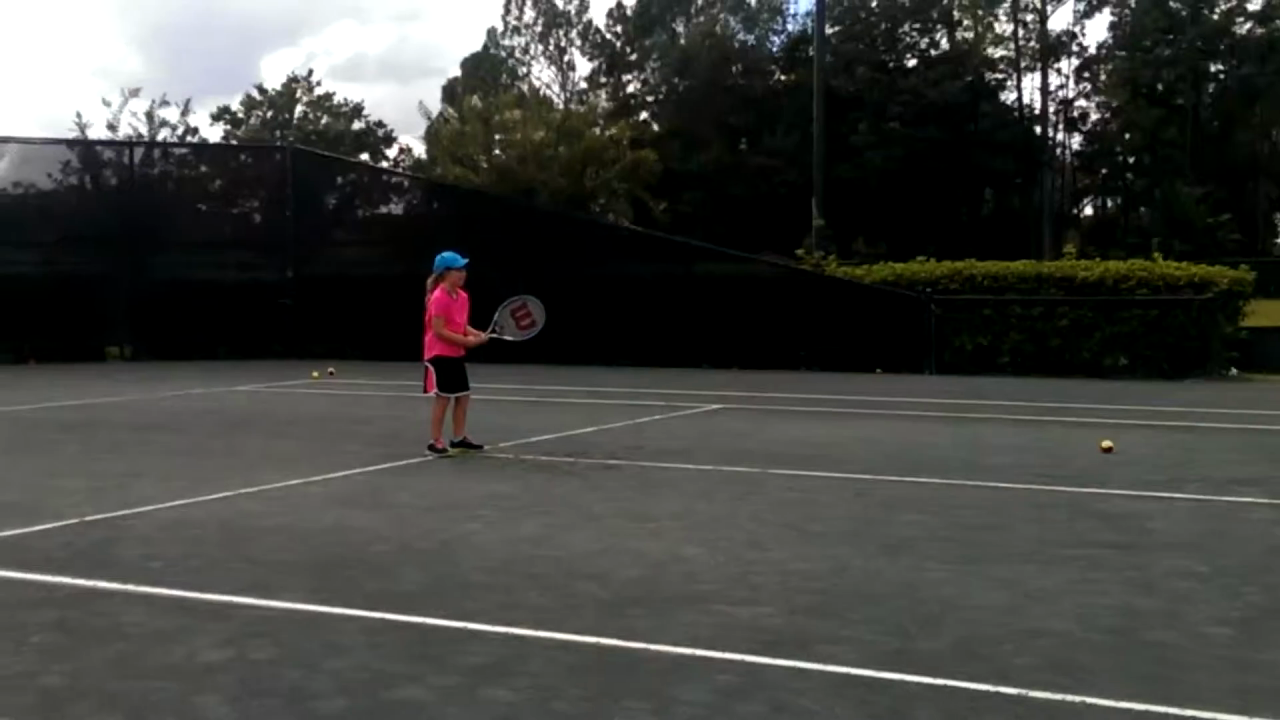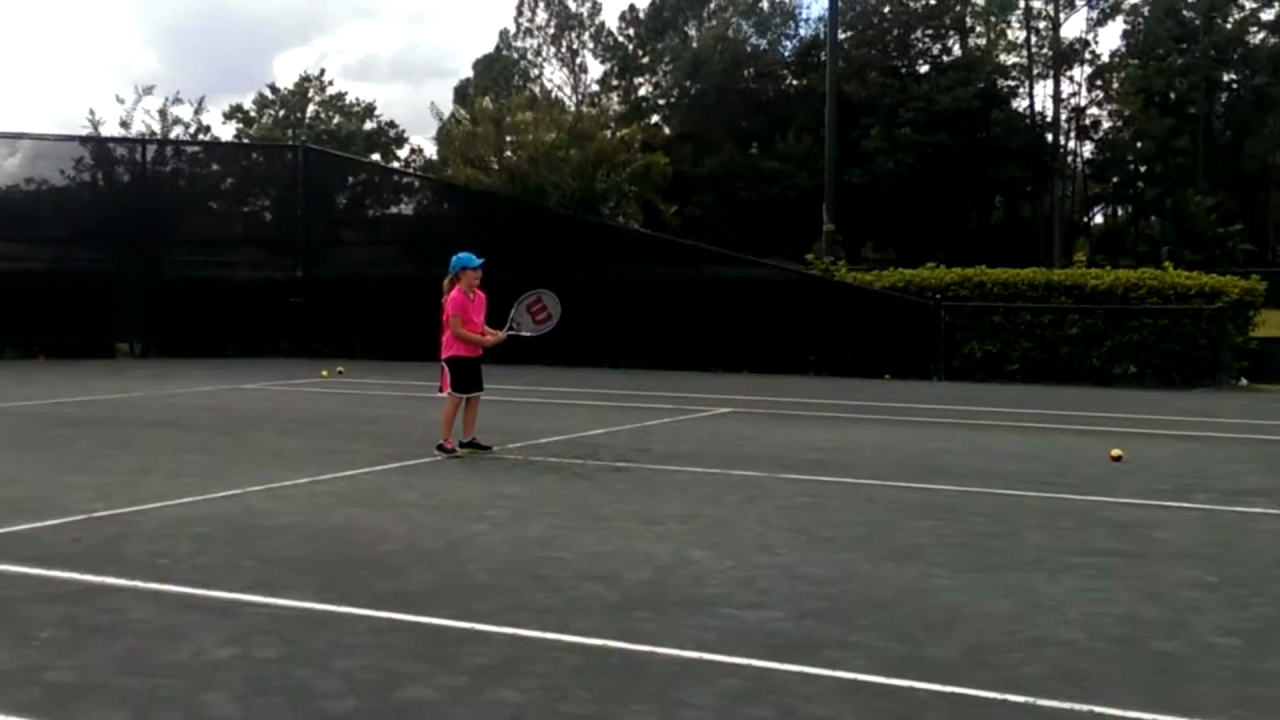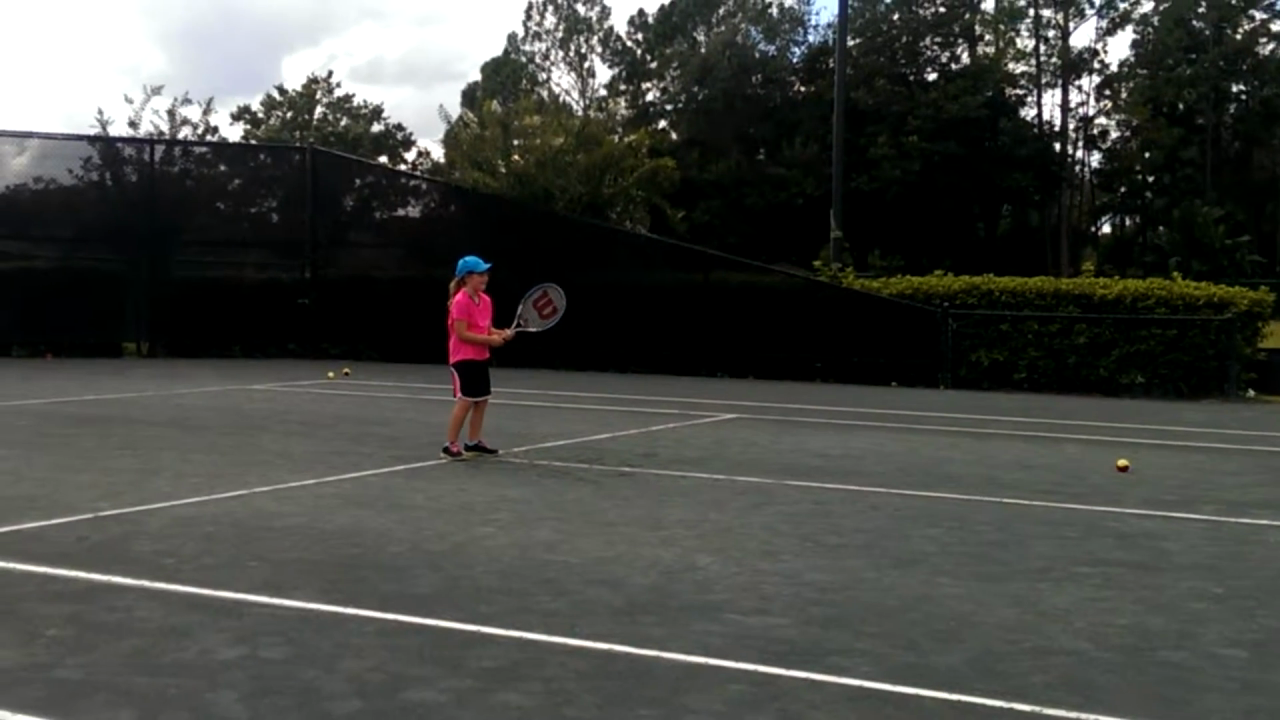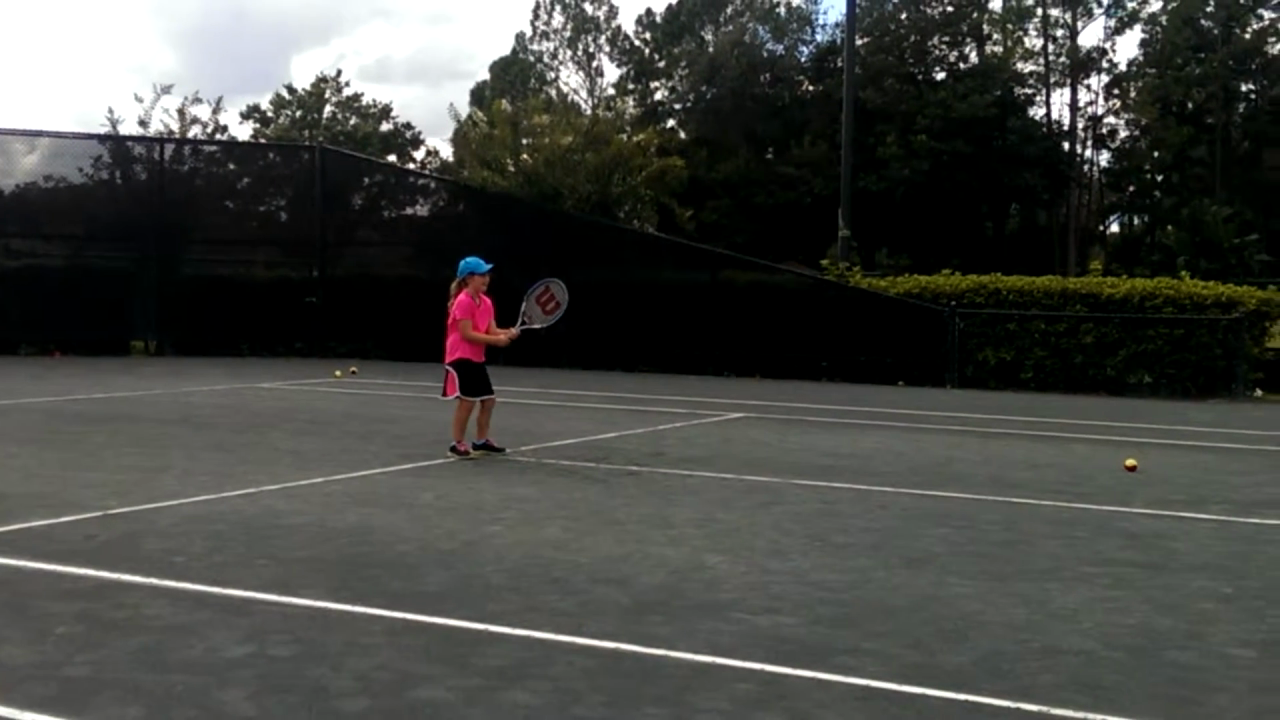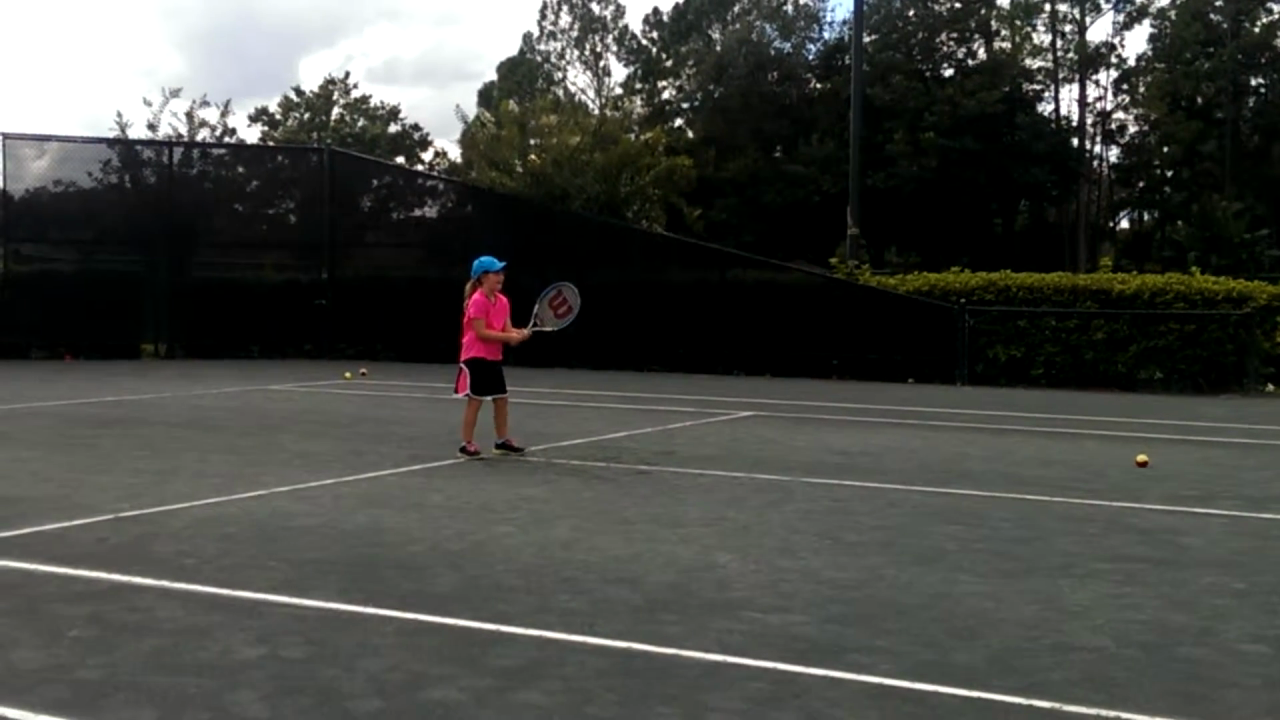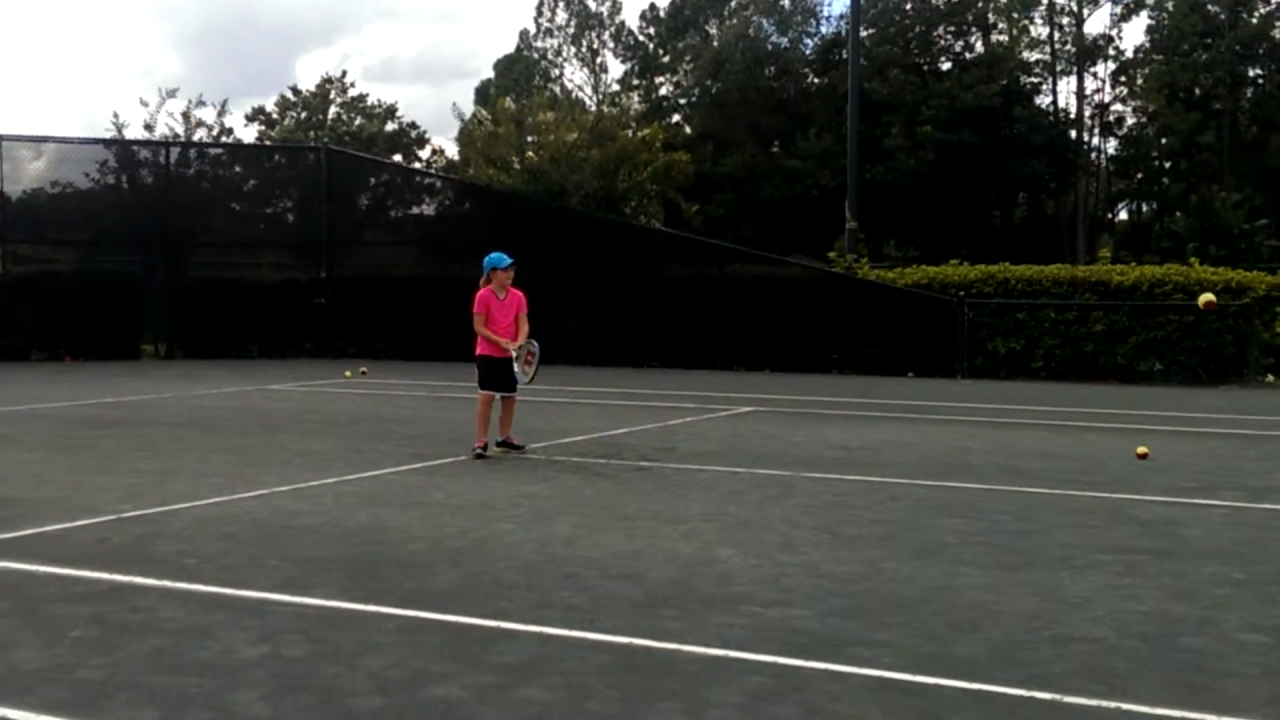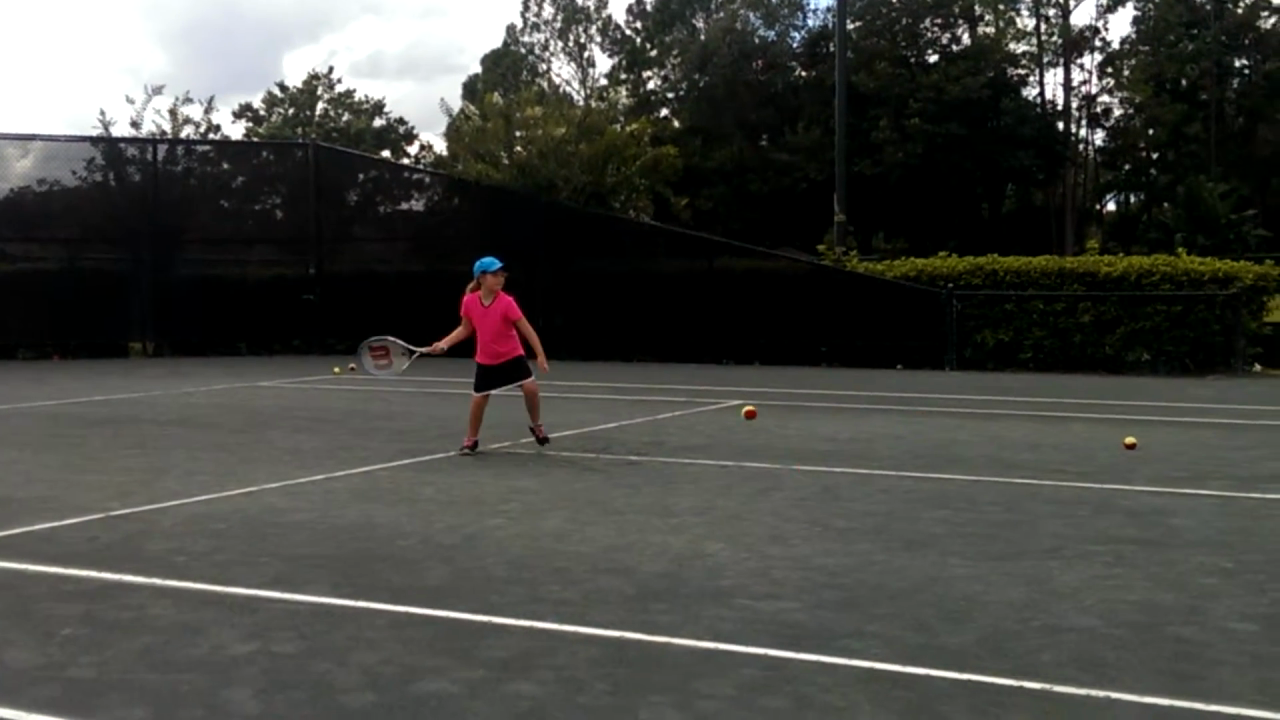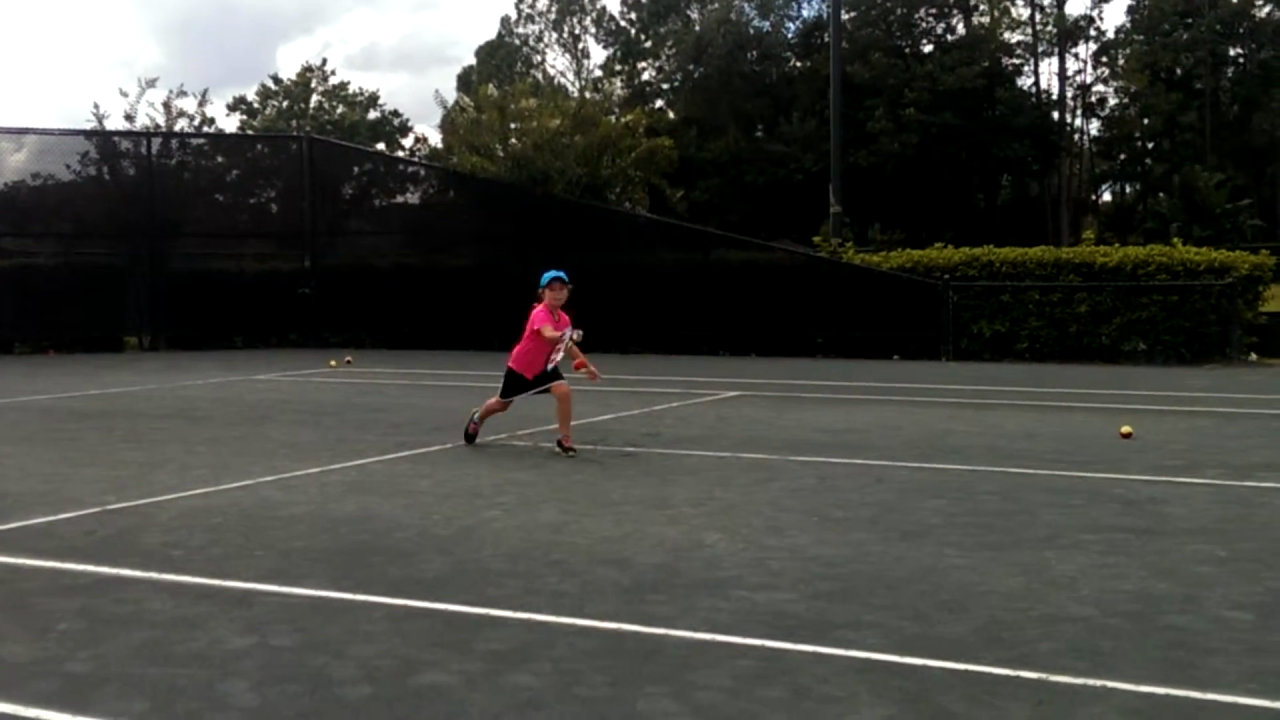
dt=0.4s
person 1, frame 1
left shoulder: (462, 296)
right shoulder: (439, 298)
right elbow: (439, 331)
left wrist: (476, 334)
right wrist: (465, 341)
left hip: (456, 355)
right hip: (440, 355)
left knee: (463, 396)
right knee: (443, 398)
left ankle: (459, 438)
right ankle: (435, 442)
person 1, frame 2
left shoulder: (480, 296)
right shoulder: (456, 297)
right elbow: (456, 330)
left wrist: (493, 334)
right wrist: (482, 340)
left hip: (473, 355)
right hip: (456, 355)
left knee: (474, 397)
right knee: (455, 398)
left ankle: (468, 439)
right ankle: (444, 442)
person 1, frame 3
left shoulder: (485, 300)
right shoulder: (461, 301)
right elbow: (461, 333)
left wrist: (501, 334)
right wrist: (489, 340)
left hip: (480, 358)
right hip: (464, 358)
left knee: (481, 401)
right knee: (465, 401)
left ankle: (473, 442)
right ankle: (450, 444)
person 1, frame 4
left shoulder: (486, 302)
right shoulder: (463, 302)
left elbow: (491, 331)
right elbow: (467, 334)
left wrist: (507, 333)
right wrist: (495, 340)
left hip: (477, 359)
right hip: (461, 358)
left knee: (488, 399)
right knee: (467, 401)
left ankle: (481, 441)
right ankle: (457, 443)
person 1, frame 5
left shoulder: (502, 301)
right shoulder: (478, 301)
left elbow: (506, 329)
right elbow: (480, 332)
left wrist: (519, 333)
right wrist: (508, 338)
left hip: (494, 358)
right hip: (476, 357)
left knee: (501, 399)
right knee: (475, 400)
left ankle: (502, 441)
right ankle: (466, 444)
person 1, frame 6
left shoulder: (518, 296)
right shoulder: (483, 296)
left elbow: (523, 324)
right elbow: (478, 327)
left wrist: (519, 342)
right wrist: (500, 341)
left hip: (509, 356)
right hip: (488, 354)
left knee: (510, 397)
right knee: (486, 396)
left ankle: (504, 438)
right ankle: (481, 441)
person 1, frame 7
left shoulder: (507, 302)
right shoulder: (469, 301)
left elbow: (526, 328)
right elbow: (465, 328)
left wrist: (541, 355)
right wrist: (444, 343)
left hip: (512, 356)
right hip: (486, 360)
left knee: (531, 388)
right knee: (479, 400)
left ankle: (536, 426)
right ankle: (471, 439)
person 1, frame 8
left shoulder: (564, 319)
right shoulder: (539, 314)
left elbow: (567, 344)
right elbow: (549, 335)
left wrist: (587, 365)
right wrist: (563, 335)
left hip: (545, 367)
right hip: (519, 367)
left knee: (564, 392)
right knee: (501, 404)
left ankle: (565, 439)
right ankle: (478, 417)
